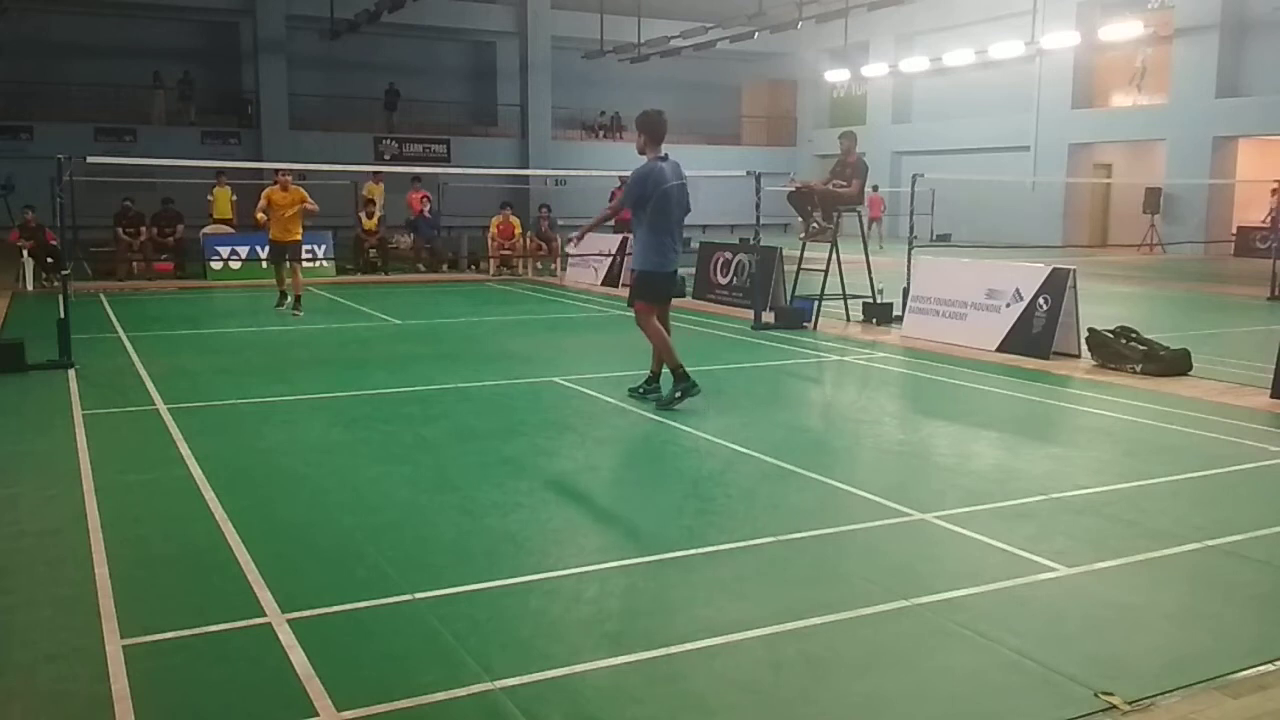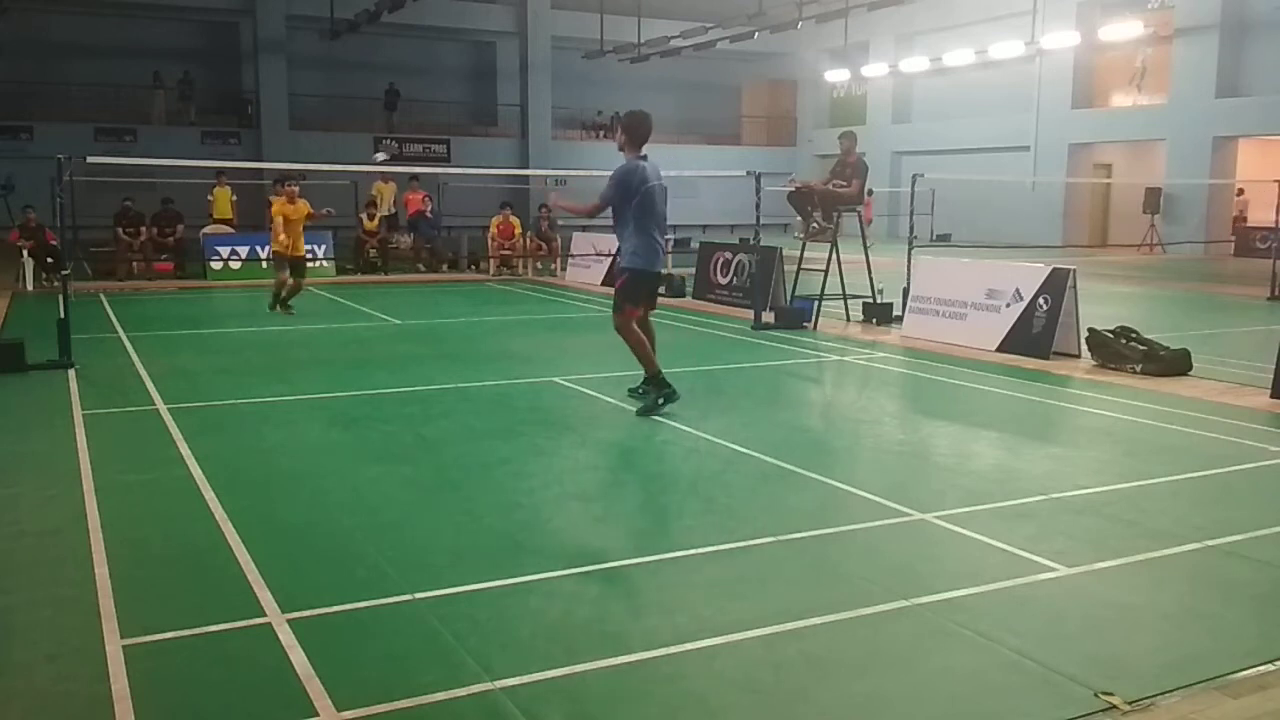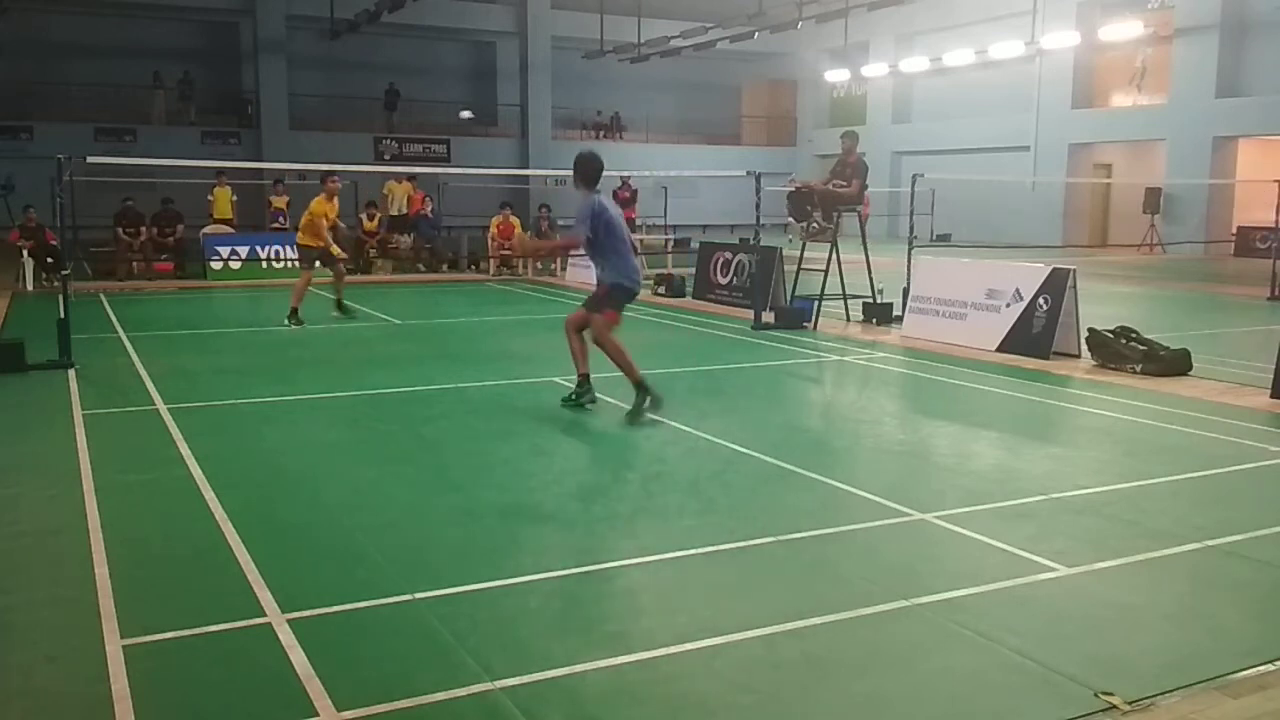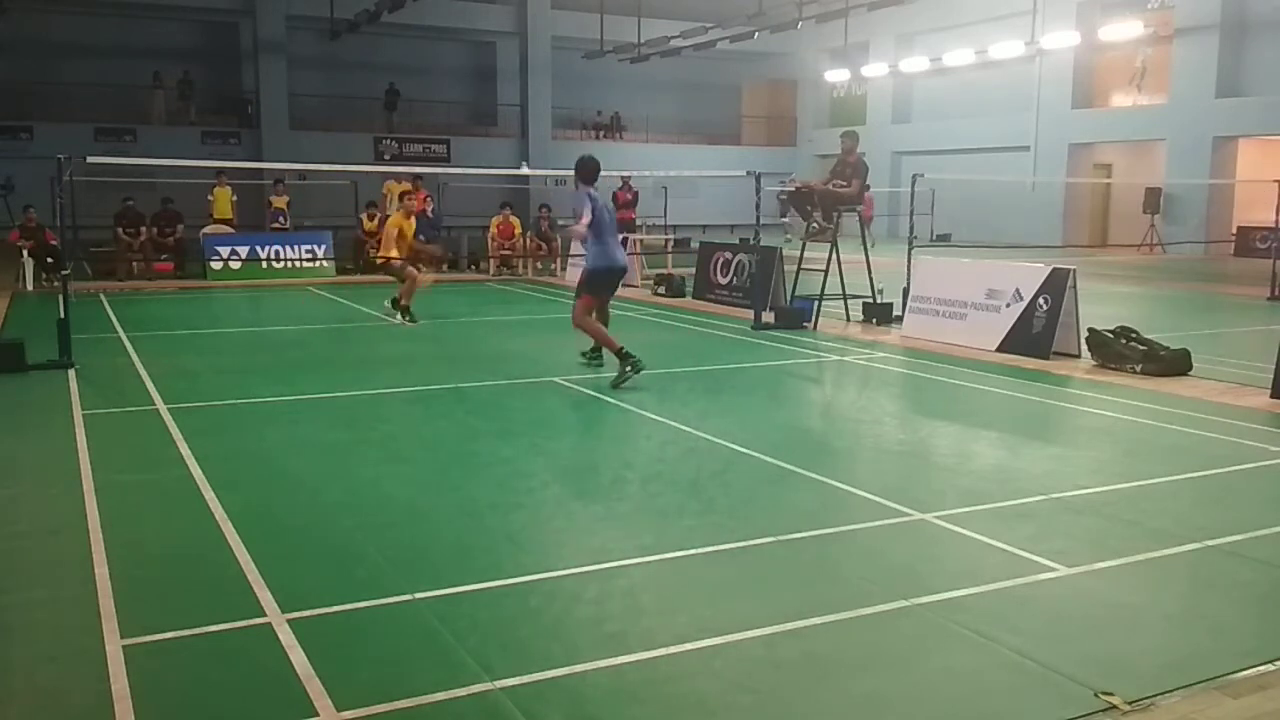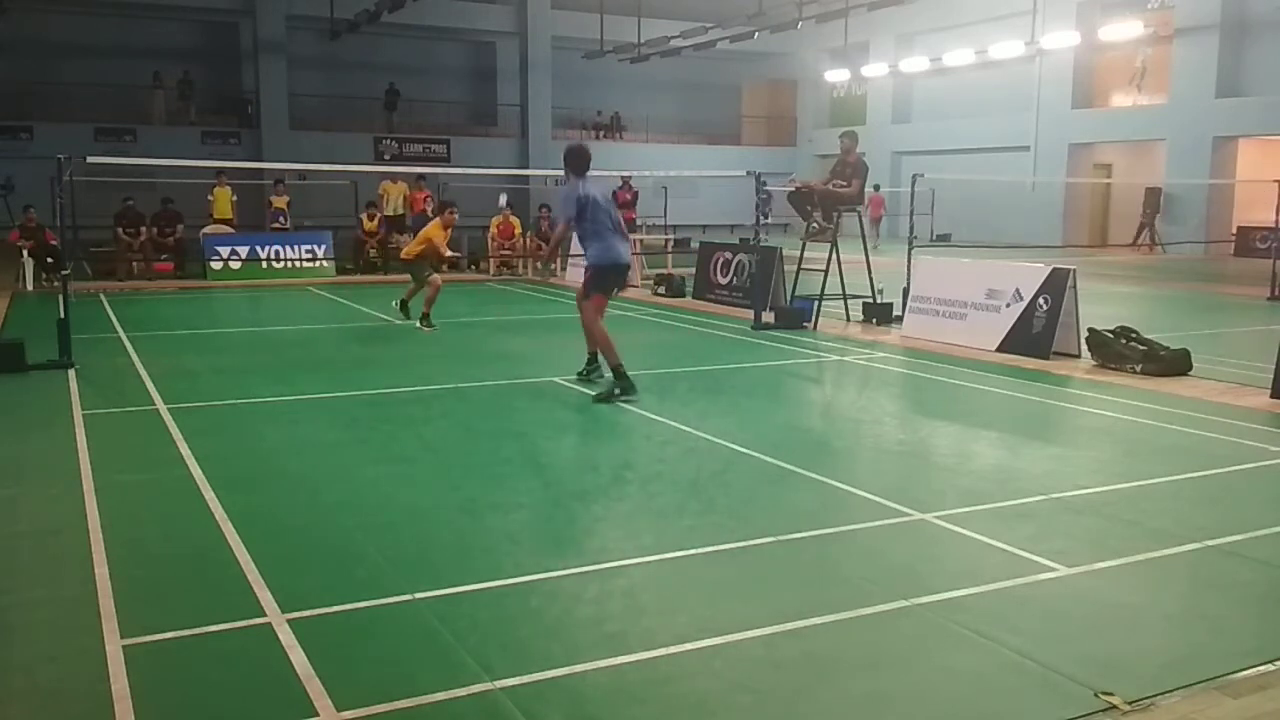
dt=0.7s
person 1, frame 1
left shoulder: (644, 174)
right shoulder: (676, 169)
left elbow: (613, 210)
right elbow: (685, 209)
left wrist: (582, 232)
left hip: (649, 260)
right hip: (670, 258)
left knee: (645, 318)
right knee: (660, 317)
left ankle: (682, 379)
right ankle: (653, 381)
person 1, frame 2
left shoulder: (626, 172)
right shoulder: (651, 169)
left elbow: (593, 210)
left wrist: (560, 205)
left hip: (636, 260)
right hip: (653, 257)
left knee: (623, 322)
right knee: (641, 319)
left ankle: (661, 385)
right ankle: (651, 382)
person 1, frame 3
left shoulder: (589, 204)
right shoulder: (604, 203)
left elbow: (577, 241)
left wrist: (536, 248)
left hip: (619, 280)
right hip: (616, 279)
left knee: (600, 334)
right knee: (572, 324)
left ankle: (643, 392)
right ankle: (584, 387)
person 1, frame 4
left shoulder: (584, 195)
right shoulder: (601, 200)
left elbow: (586, 215)
left wrist: (580, 226)
left hip: (600, 264)
right hip: (618, 262)
left knee: (580, 317)
right knee: (600, 301)
left ankle: (626, 358)
right ankle: (596, 350)
person 1, frame 5
left shoulder: (571, 191)
right shoulder: (597, 191)
left elbow: (562, 231)
right elbow: (620, 229)
left wrist: (545, 259)
left hip: (603, 260)
right hip: (618, 259)
left knee: (590, 318)
right knee: (583, 300)
left ankle: (622, 380)
right ankle: (593, 363)
